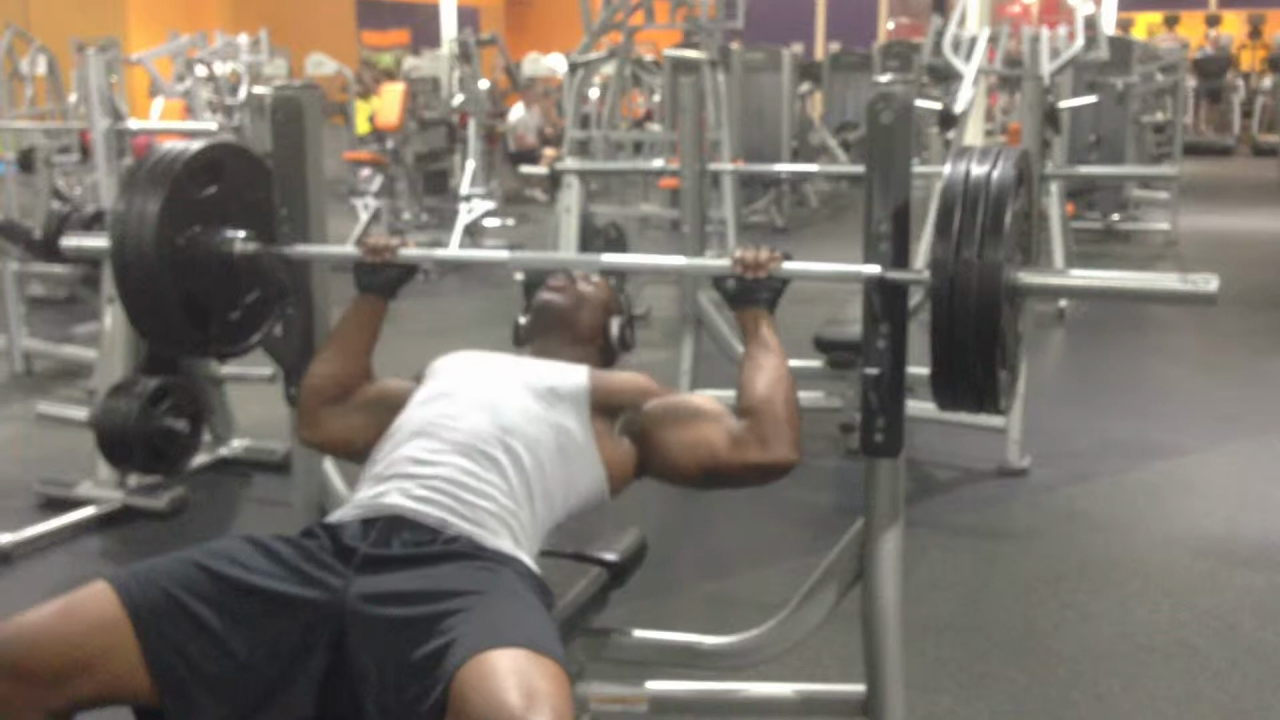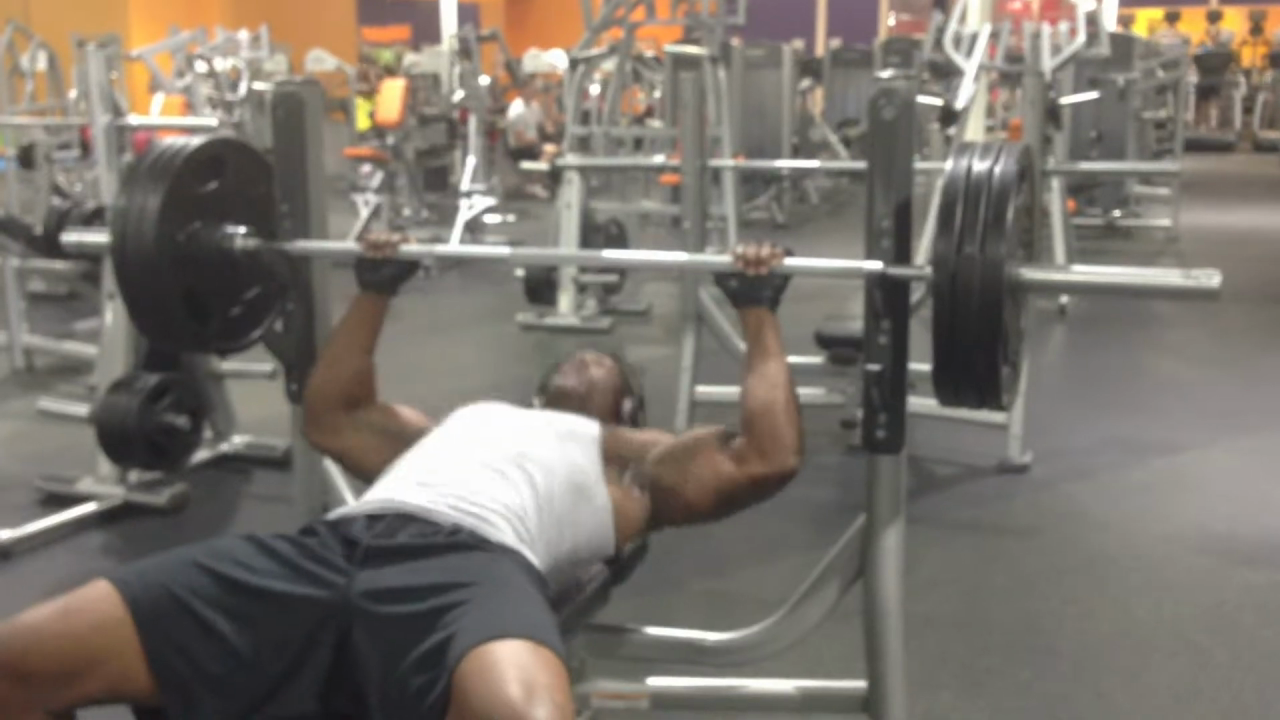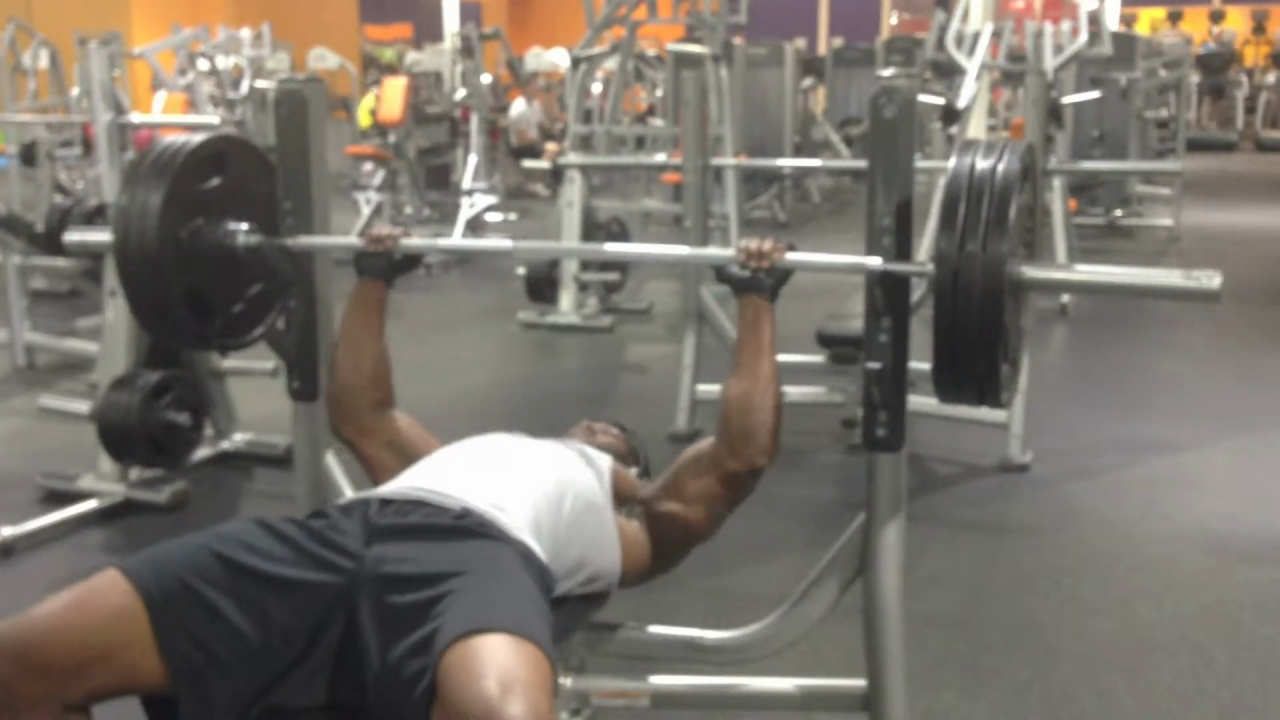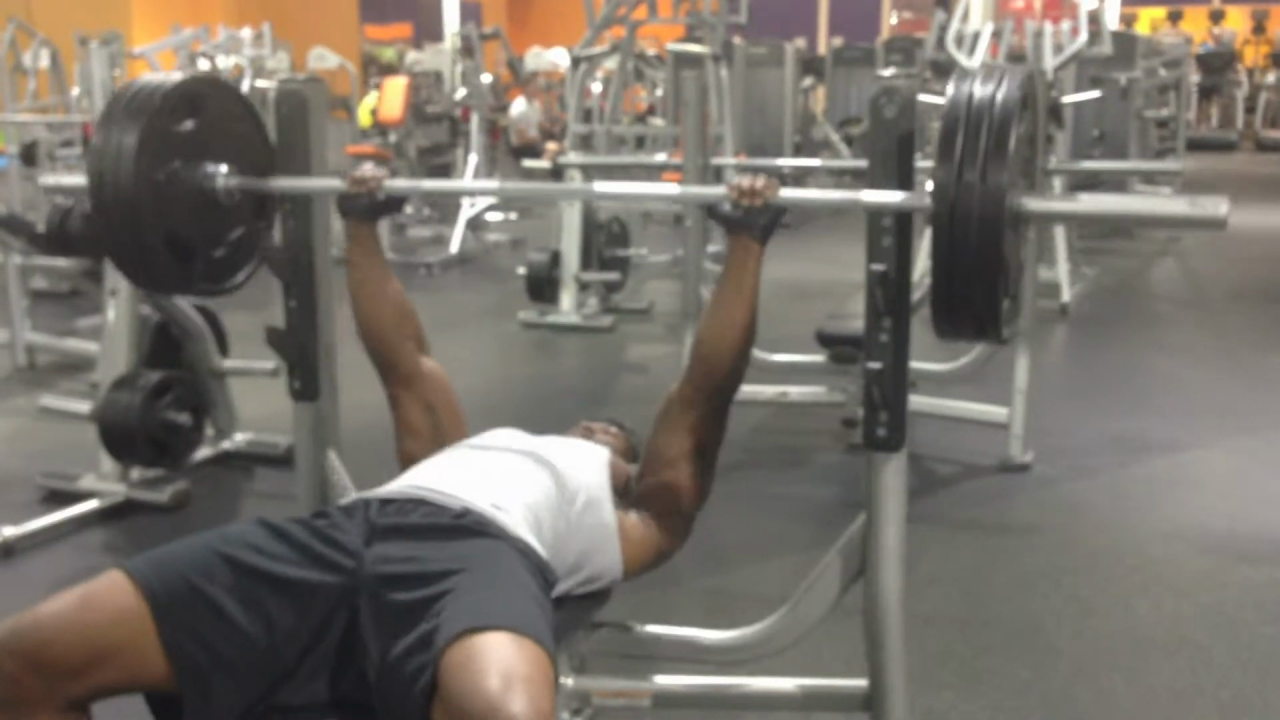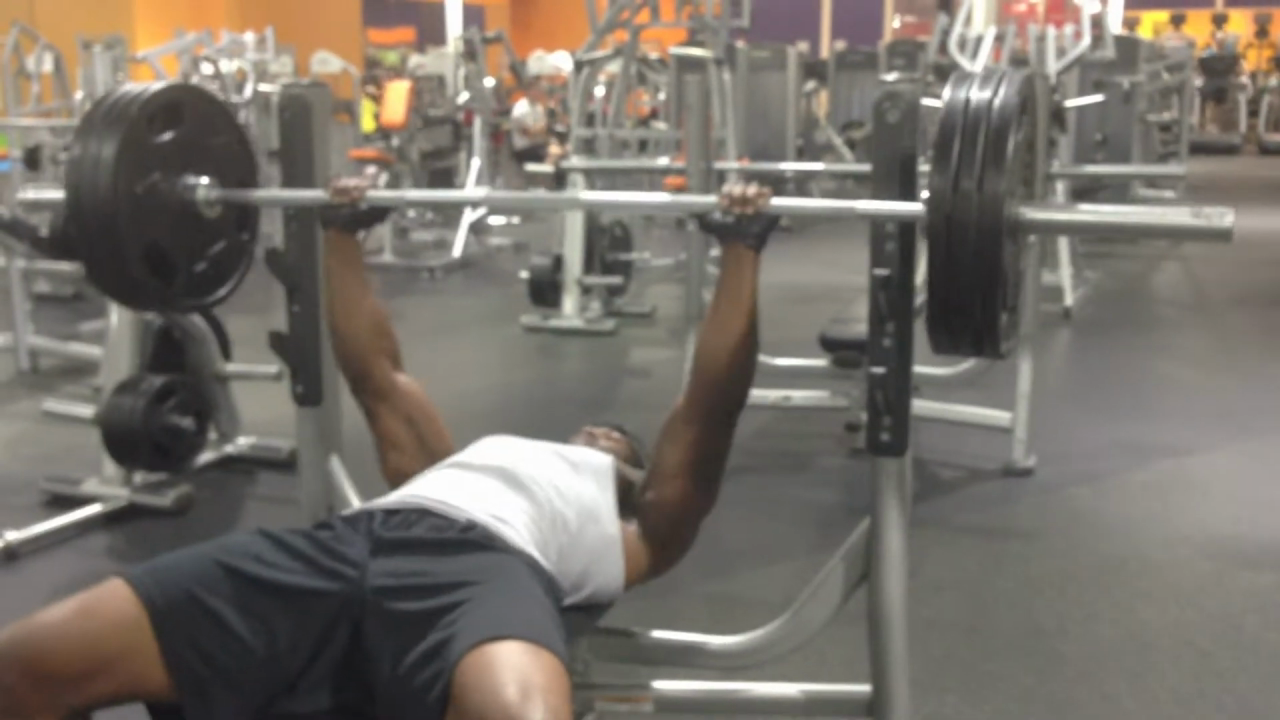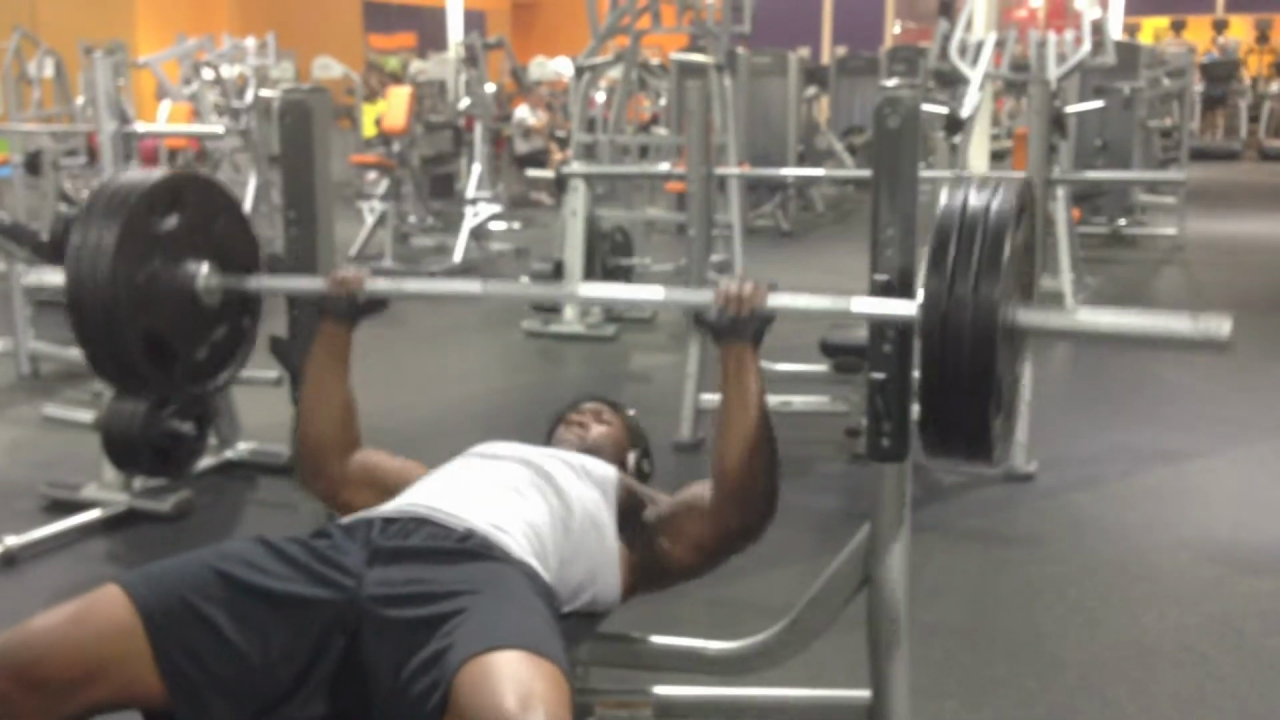
dt=0.5s
person 1, frame 1
left shoulder: (620, 400)
right shoulder: (446, 372)
left elbow: (767, 446)
right elbow: (319, 416)
left wrist: (756, 314)
right wrist: (373, 293)
left hip: (469, 570)
right hip: (326, 553)
person 1, frame 2
left shoulder: (631, 464)
right shoulder: (466, 419)
left elbow: (768, 457)
right elbow: (329, 418)
left wrist: (758, 311)
right wrist: (374, 292)
left hip: (473, 568)
right hip: (329, 551)
person 1, frame 3
left shoulder: (637, 518)
right shoulder: (469, 452)
left elbow: (742, 456)
right elbow: (360, 416)
left wrist: (756, 302)
right wrist: (373, 281)
left hip: (480, 554)
right hip: (342, 534)
person 1, frame 4
left shoulder: (639, 519)
right shoulder: (471, 451)
left elbow: (706, 392)
right elbow: (405, 362)
left wrist: (747, 242)
right wrist: (362, 226)
right hip: (342, 535)
person 1, frame 5
left shoulder: (638, 525)
right shoulder: (463, 461)
left elbow: (710, 406)
right elbow: (379, 374)
left wrist: (741, 251)
right wrist: (341, 236)
right hip: (349, 543)
person 1, frame 6
left shoulder: (638, 522)
right shoulder: (475, 458)
left elbow: (741, 512)
right elbow: (326, 465)
left wrist: (739, 352)
right wrist: (335, 327)
left hip: (485, 572)
right hip: (343, 551)
